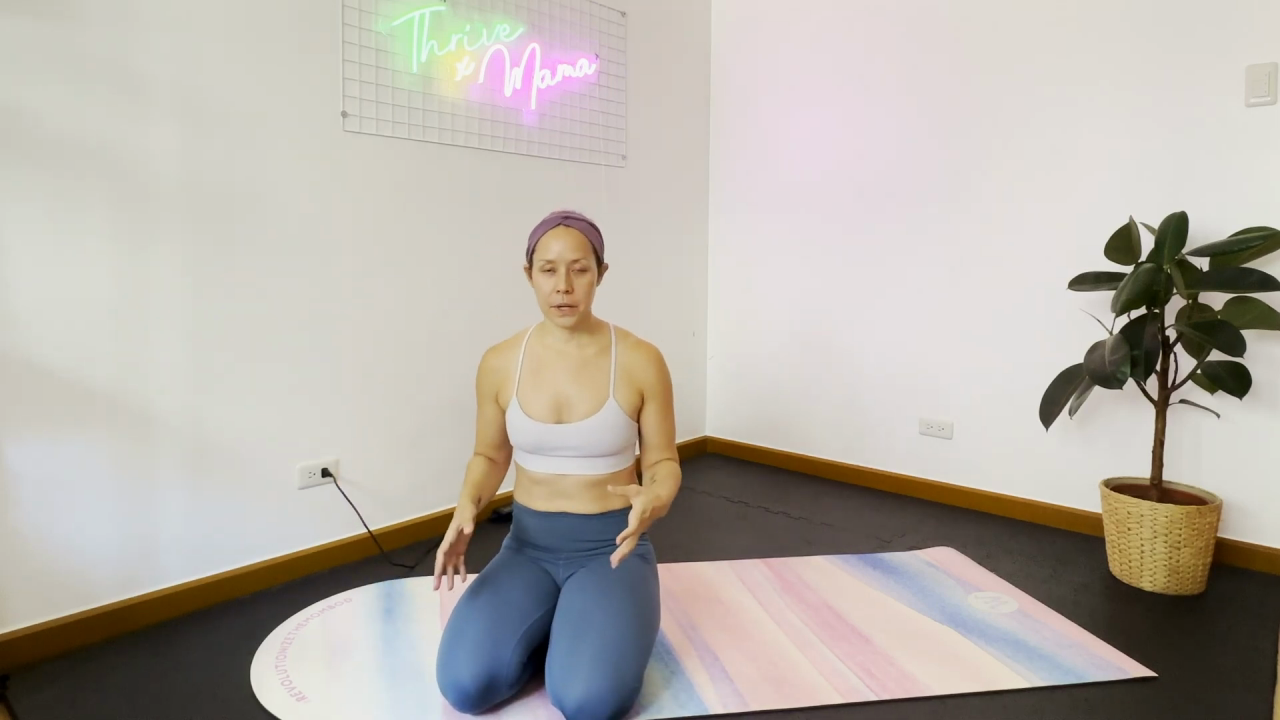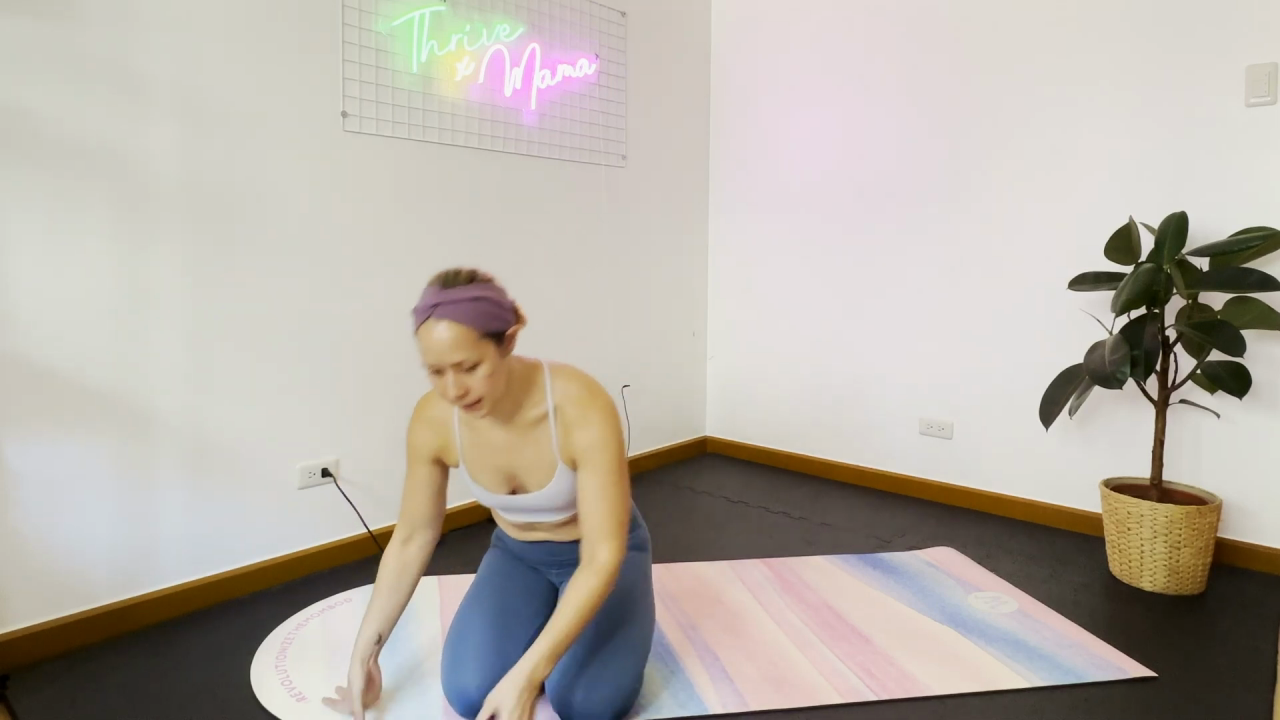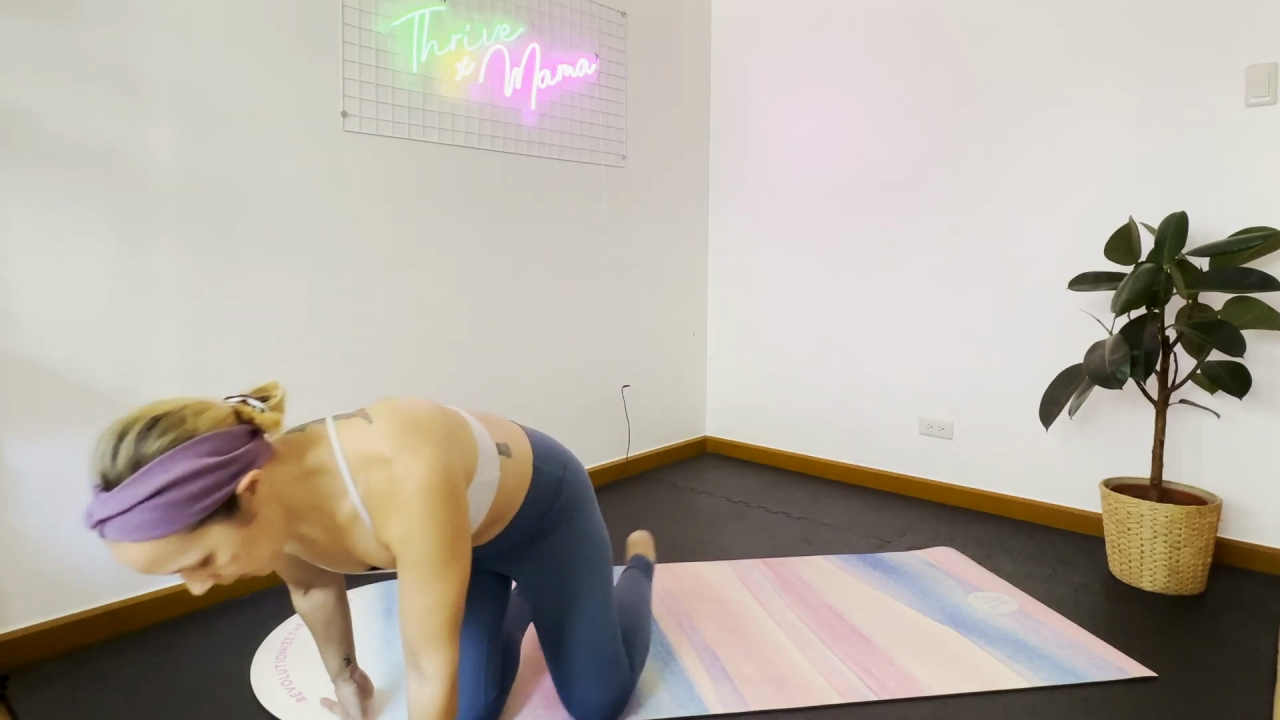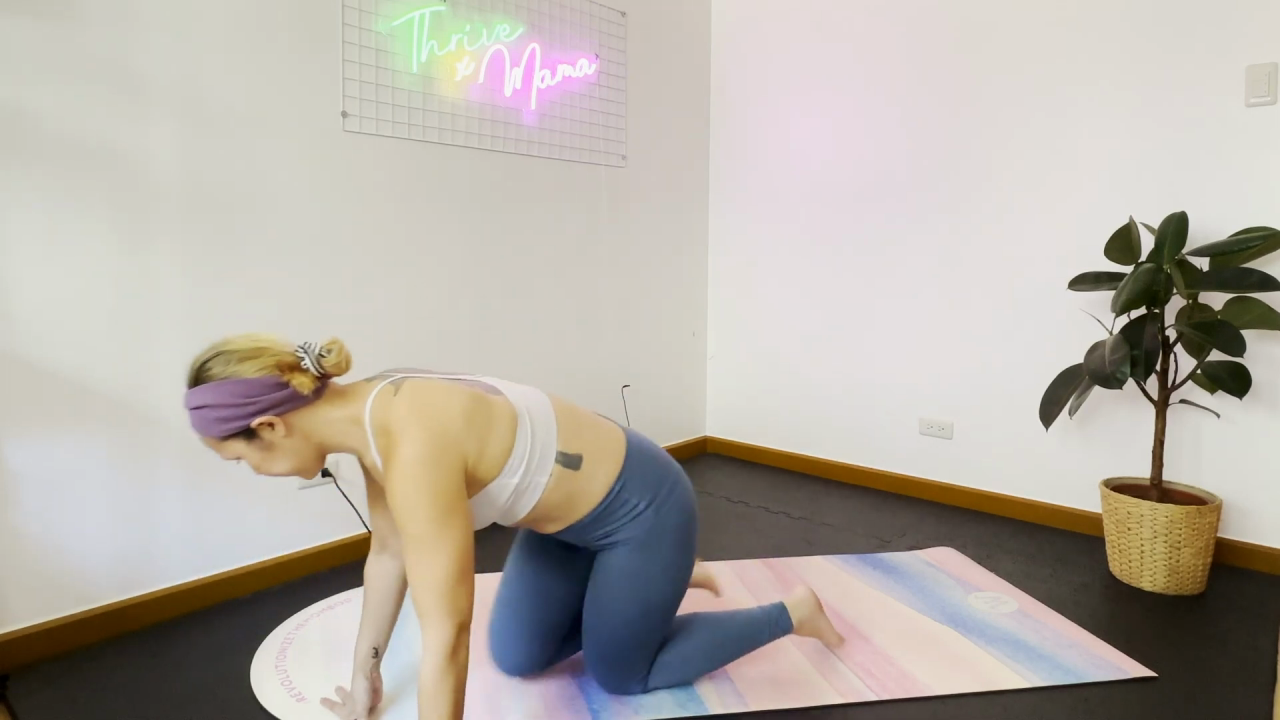
dt=0.7s
person 1, frame 1
left shoulder: (640, 361)
right shoulder: (499, 362)
left elbow: (663, 461)
left wrist: (654, 500)
right wrist: (467, 506)
left hip: (610, 547)
right hip: (530, 546)
left ankle: (603, 627)
right ankle: (550, 630)
person 1, frame 2
left shoulder: (583, 406)
right shoulder: (433, 420)
left elbow: (605, 554)
right elbow: (412, 538)
left wrist: (527, 676)
right wrist: (364, 654)
left hip: (597, 560)
right hip: (516, 554)
right ankle: (543, 621)
person 1, frame 3
left shoulder: (403, 475)
right shoulder: (259, 503)
left elbow: (436, 670)
right elbow: (315, 586)
left hip: (543, 507)
right hip: (458, 528)
left ankle: (637, 562)
right ankle: (525, 603)
person 1, frame 4
left shoulder: (414, 447)
right shoulder: (366, 421)
left elbow: (444, 631)
right elbow: (388, 554)
left hip: (641, 510)
right hip: (575, 507)
right knee: (518, 657)
left ankle: (789, 614)
right ankle: (658, 585)
